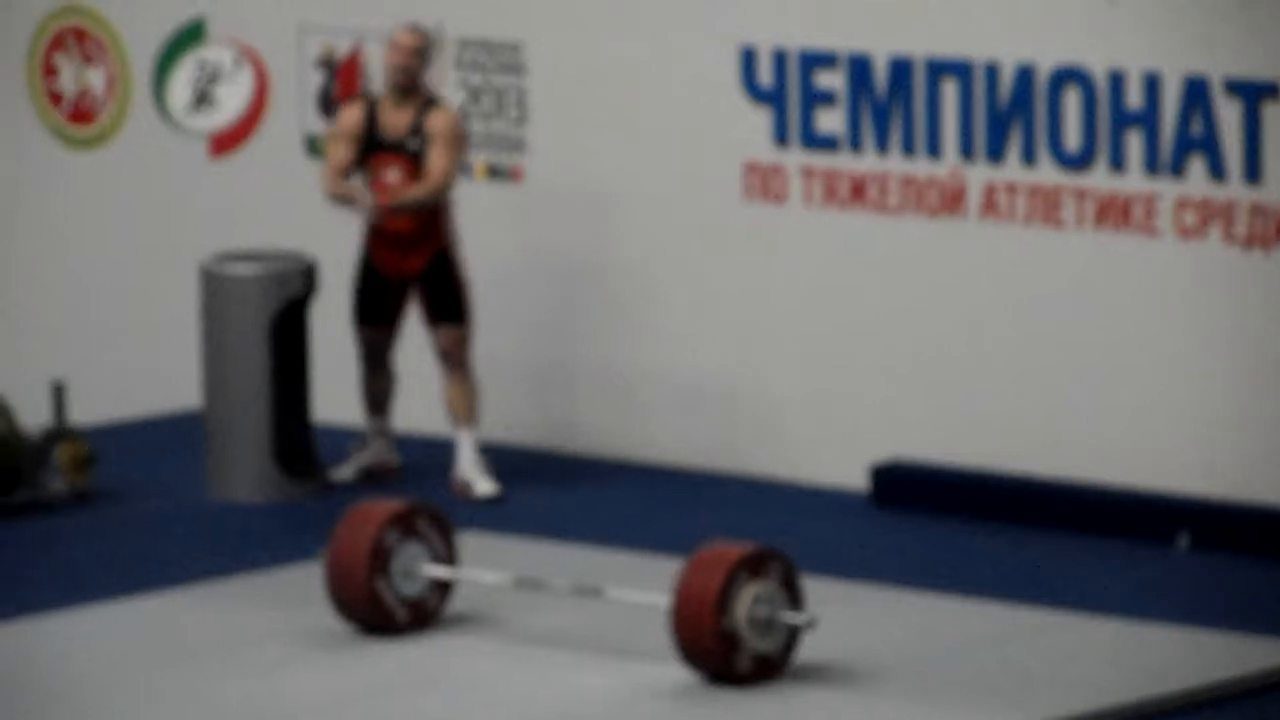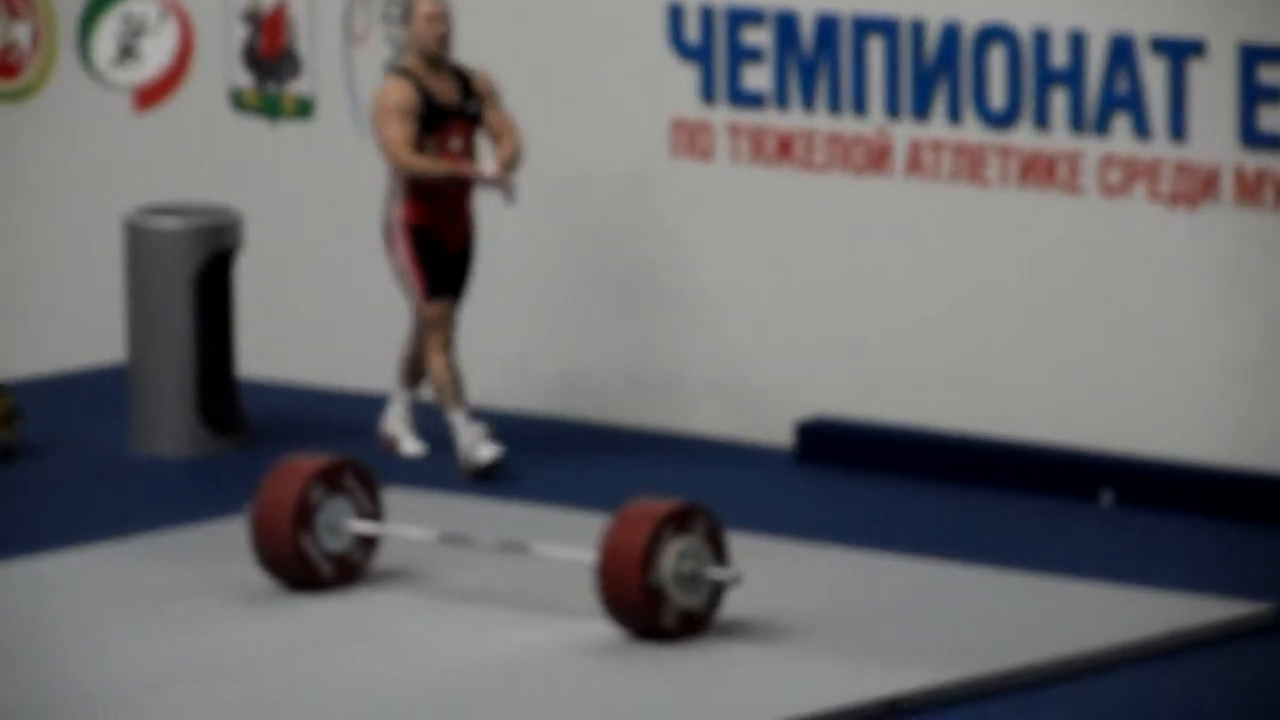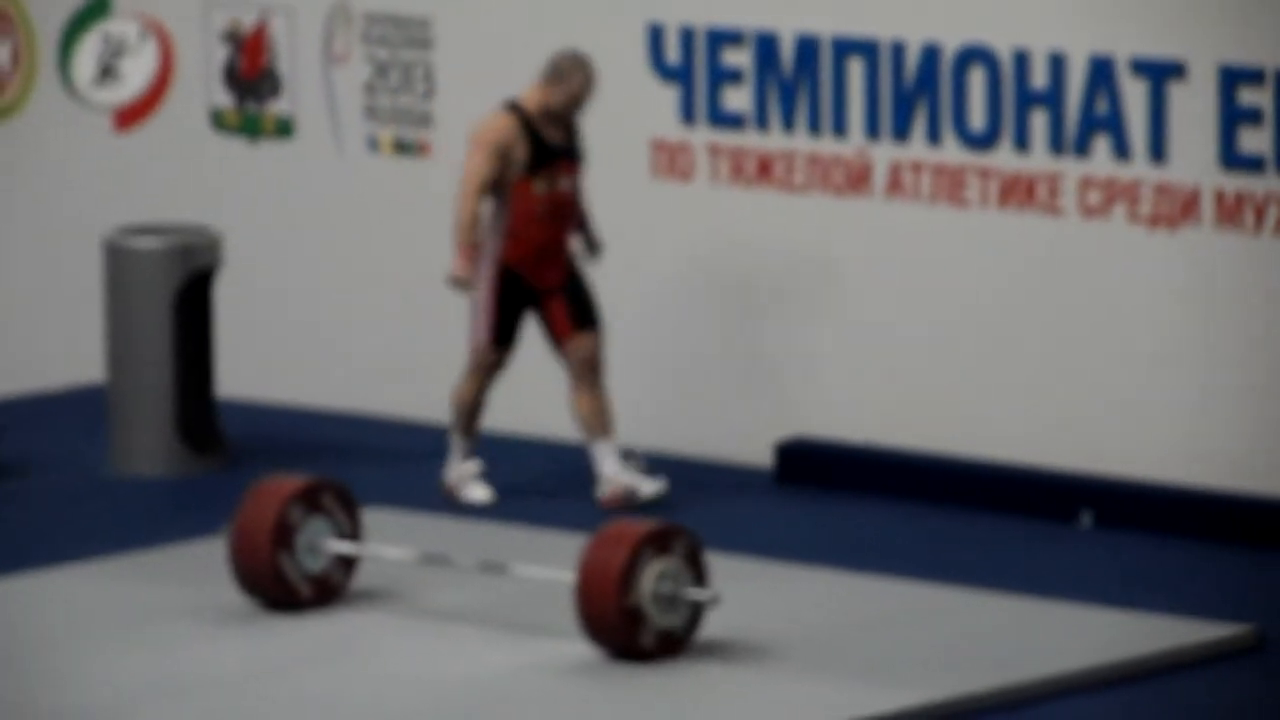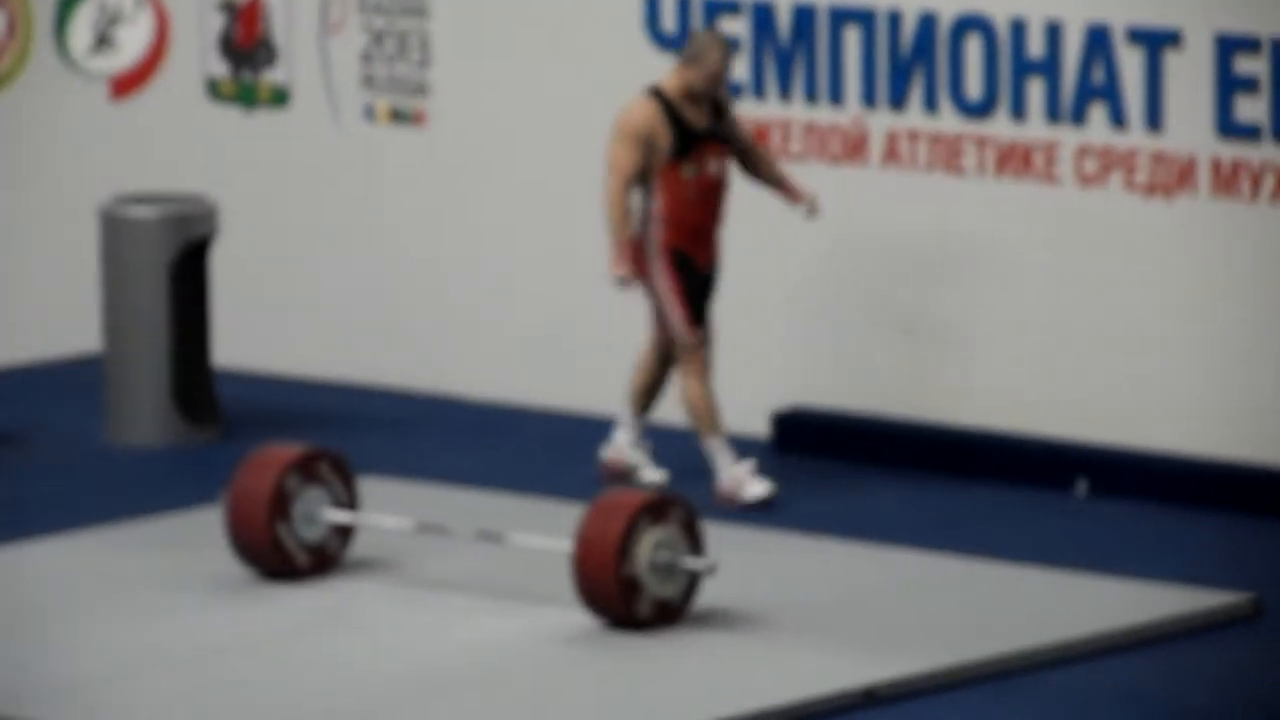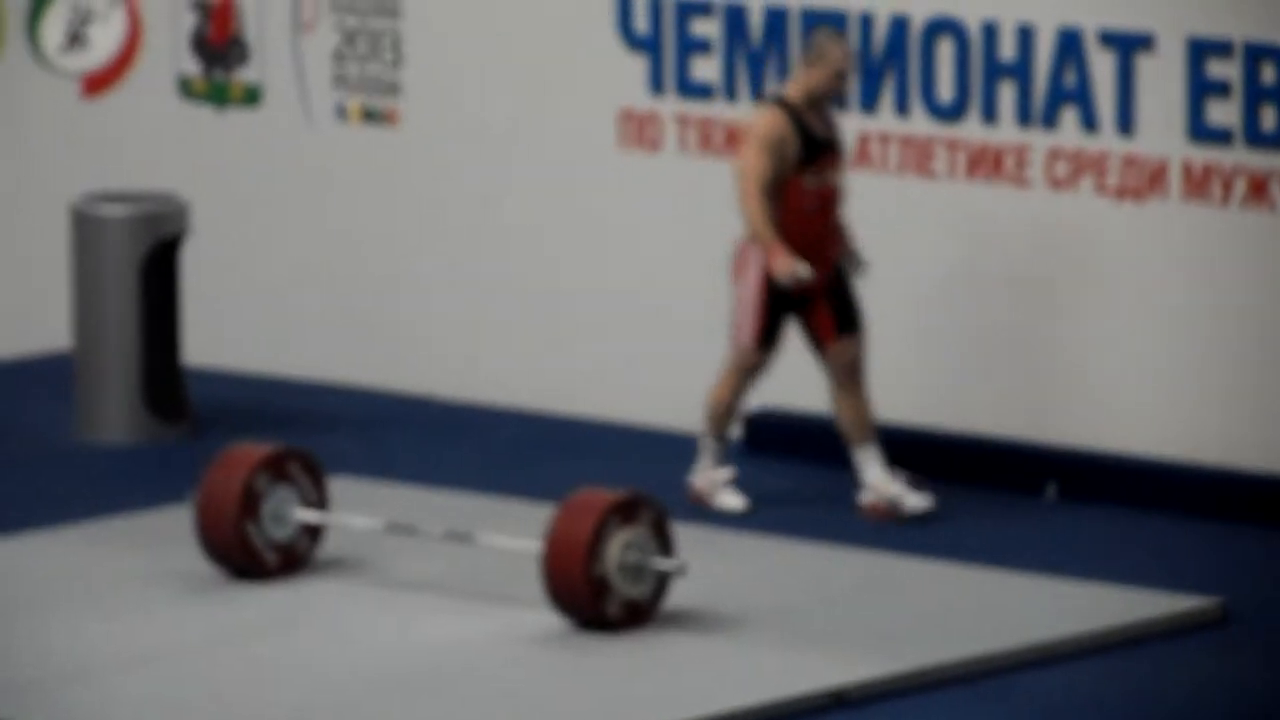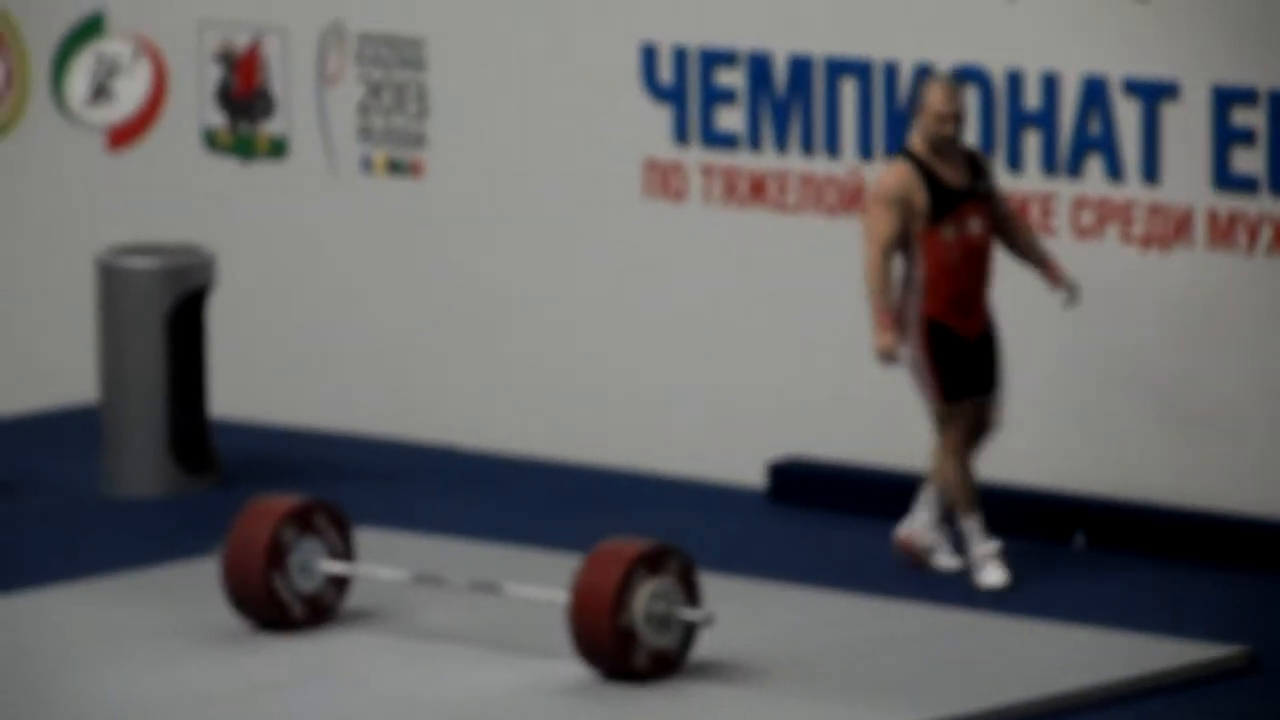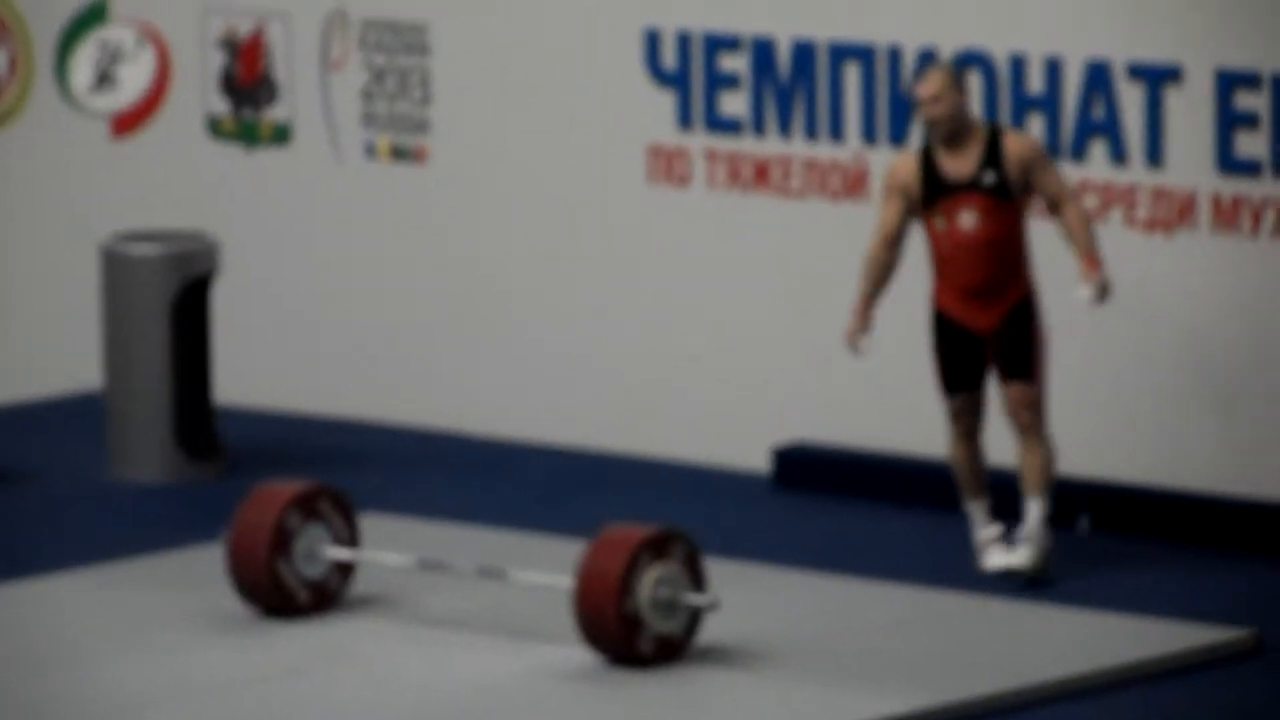
dt=0.7s
person 1, frame 1
left shoulder: (441, 120)
right shoulder: (353, 117)
left elbow: (436, 187)
right elbow: (332, 179)
left wrist: (381, 201)
right wrist: (352, 194)
left hip: (434, 249)
right hip: (381, 250)
left knee: (453, 353)
right knee: (372, 349)
left ankle: (468, 463)
right ankle: (379, 447)
person 1, frame 2
left shoulder: (475, 83)
right shoulder: (397, 92)
left elbow: (506, 136)
right elbow: (405, 161)
left wrist: (500, 170)
right wrist: (471, 170)
left hip: (457, 221)
right hip: (412, 223)
left knee: (430, 325)
right knee: (438, 325)
left ankle: (397, 418)
right ankle: (466, 436)
person 1, frame 3
left shoulder: (566, 126)
right shoulder: (501, 129)
right elbow: (470, 194)
left wrist: (585, 233)
right wrist: (463, 255)
left hip: (557, 262)
right hip: (508, 266)
left knee: (587, 361)
right knee: (485, 365)
left ankle: (612, 477)
right ankle: (459, 466)
person 1, frame 4
left shoulder: (717, 106)
right shoulder: (644, 116)
left elbow: (749, 152)
right elbow: (617, 188)
left wrist: (793, 192)
right wrist: (622, 256)
left hip: (700, 247)
right hip: (663, 251)
left knee: (667, 348)
right knee: (695, 355)
left ankle: (622, 448)
right ankle: (729, 471)
person 1, frame 5
left shoulder: (824, 118)
right shoulder: (770, 123)
right elbow: (752, 195)
left wrist: (843, 242)
right wrist: (778, 254)
left hip: (821, 265)
right hip: (770, 265)
left knee: (848, 369)
right knee: (744, 367)
left ankle: (876, 485)
right ankle: (706, 470)
person 1, frame 6
left shoulder: (974, 162)
right shoulder: (899, 179)
left elbow: (1006, 223)
right elbow: (878, 254)
left wrist: (1051, 269)
right wrist: (883, 326)
left hip: (975, 314)
right hip: (929, 319)
left knee: (975, 426)
right knee: (954, 429)
left ankle: (918, 527)
right ankle: (979, 547)
person 1, frame 7
left shoulder: (1014, 150)
right shoulder: (909, 170)
left elbow: (1064, 202)
right elbow: (885, 241)
left wrist: (1090, 263)
right wrist: (864, 308)
left hip: (1013, 303)
right hip: (953, 308)
left knee: (1026, 414)
right knee: (963, 421)
left ankle: (1033, 535)
right ankle: (984, 532)
